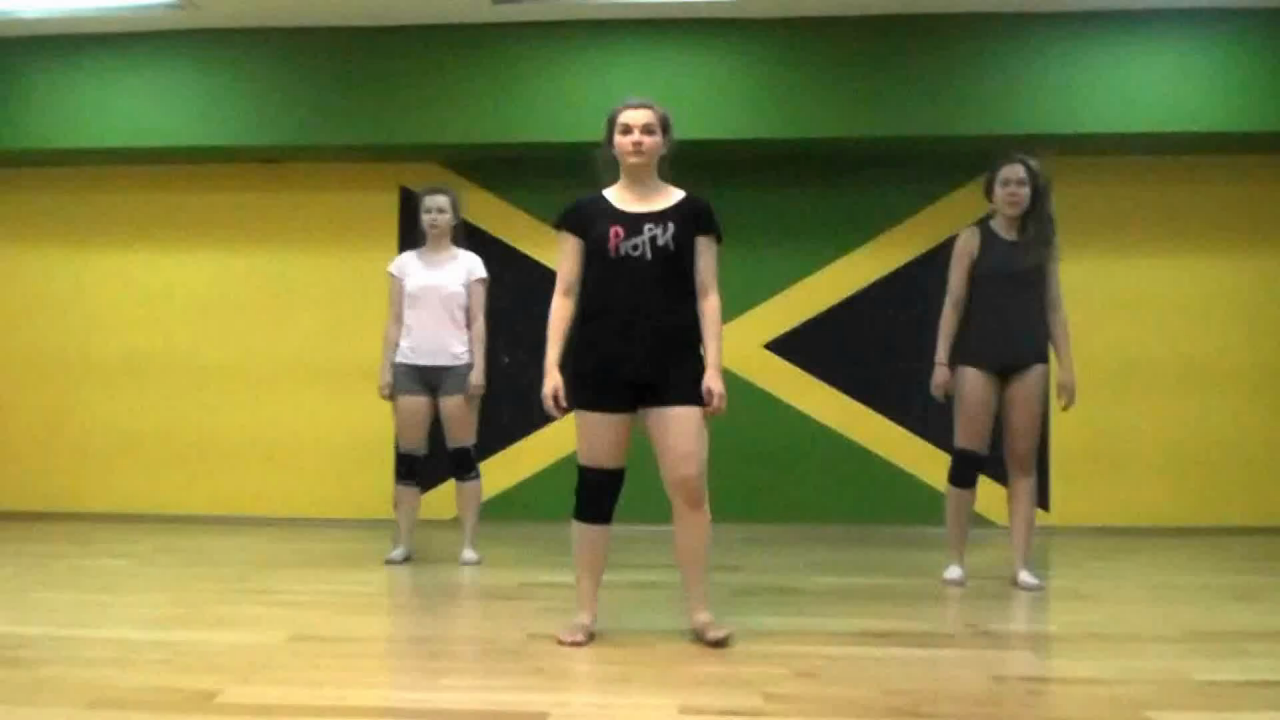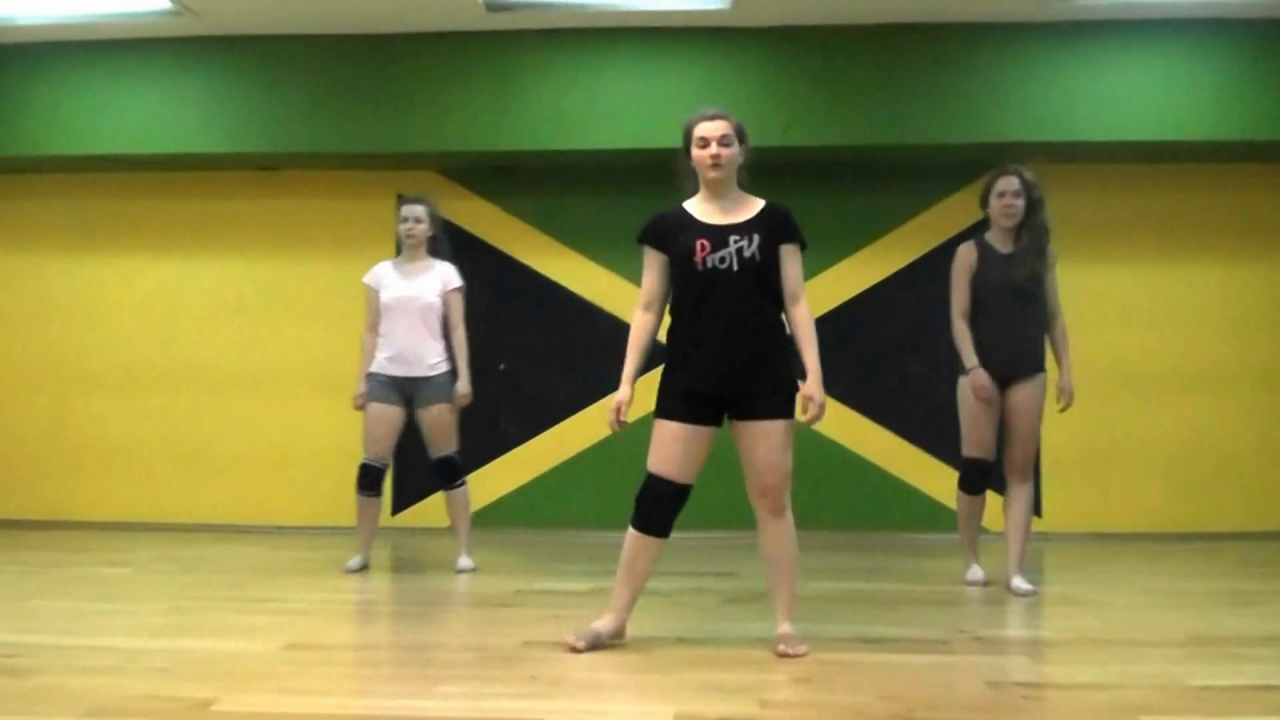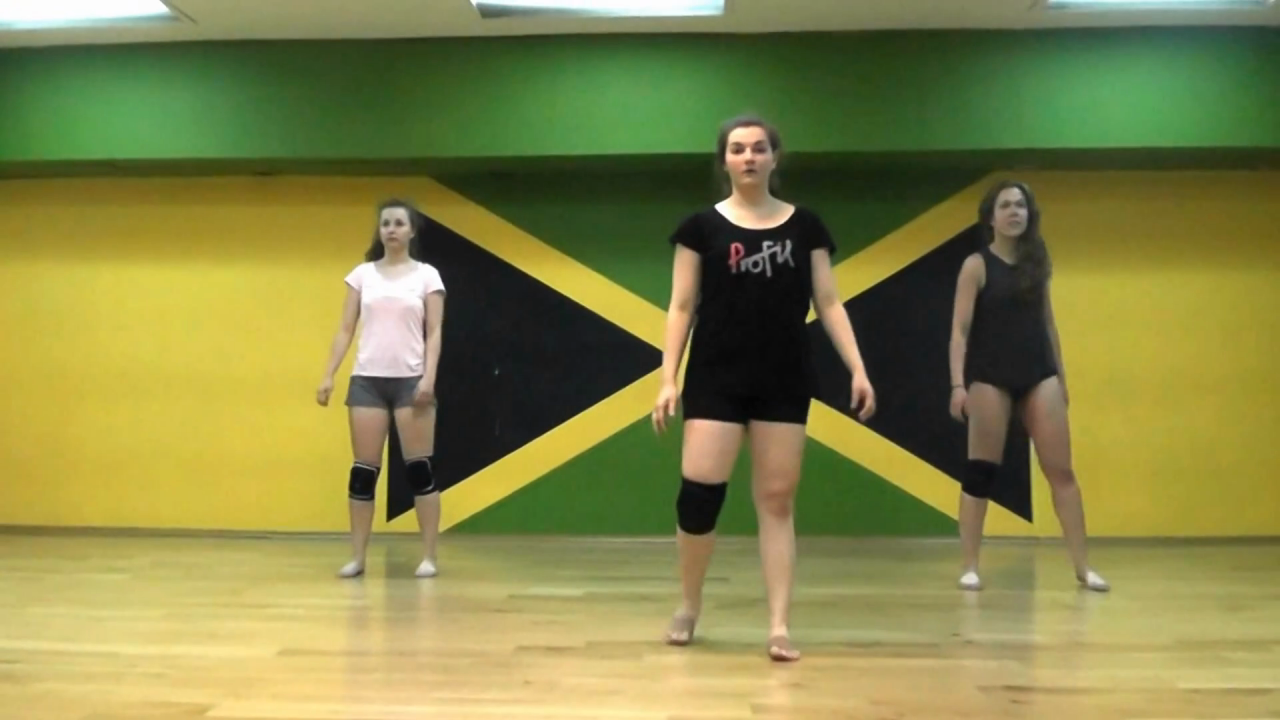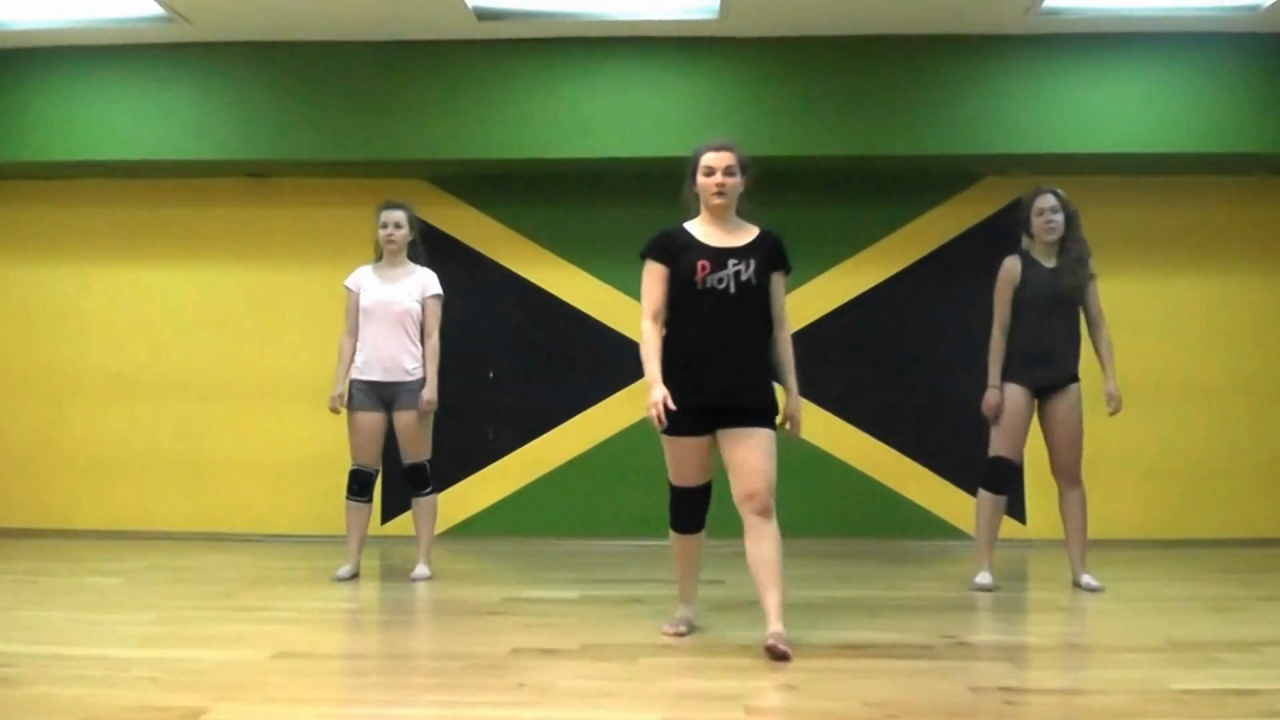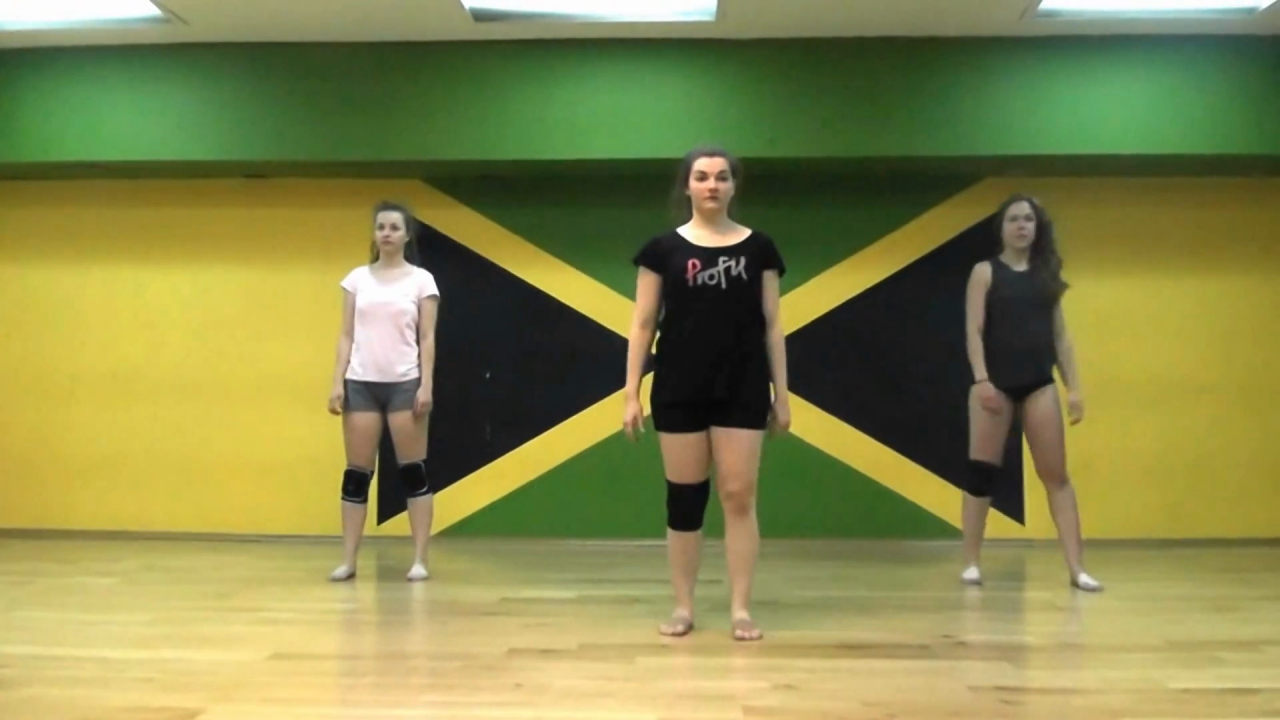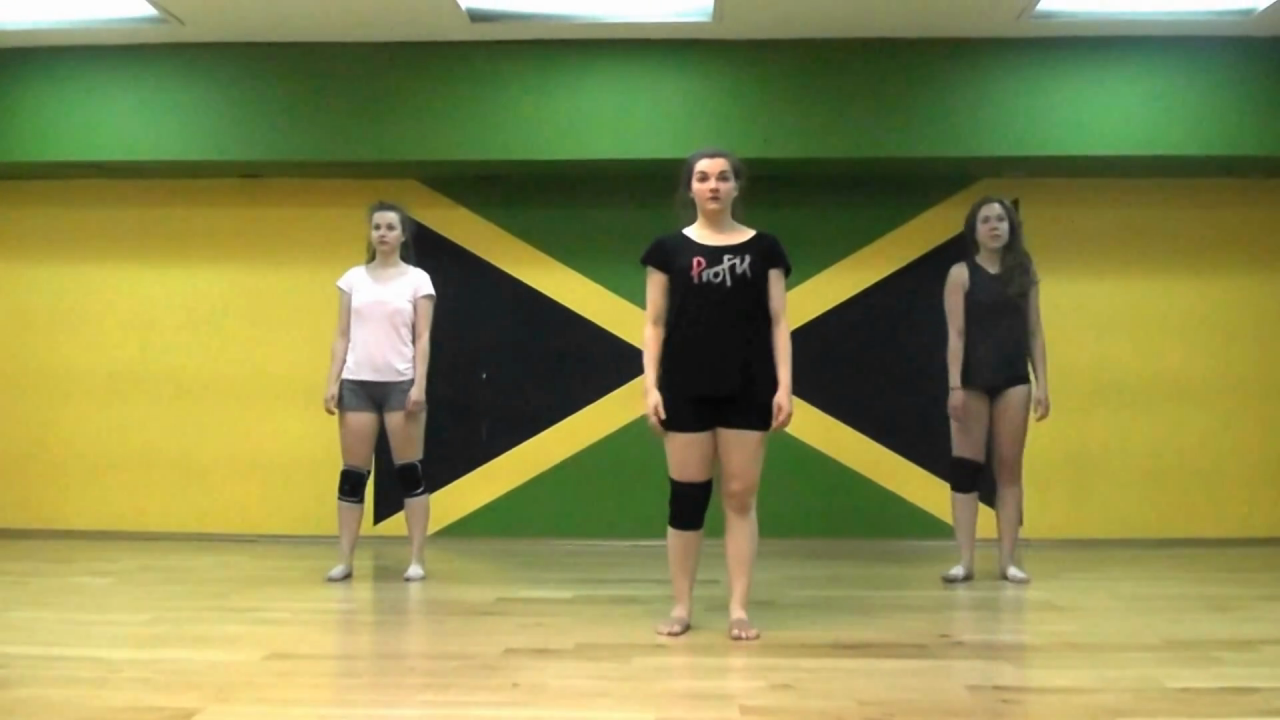
dt=0.4s
person 1, frame 1
left shoulder: (693, 211)
right shoulder: (586, 212)
left elbow: (707, 294)
right elbow: (565, 295)
left wrist: (714, 366)
right wrist: (552, 366)
left hip: (674, 366)
right hip: (599, 367)
left knee: (689, 484)
right knee: (597, 487)
left ankle: (699, 610)
right ankle: (584, 612)
person 1, frame 2
left shoulder: (776, 219)
right shoulder: (669, 226)
left elbow: (796, 302)
right elbow: (649, 309)
left wrist: (813, 373)
right wrist: (626, 382)
left hip: (766, 380)
right hip: (690, 380)
left knee: (772, 498)
right knee: (659, 497)
left ankle: (785, 623)
right ankle: (614, 618)
person 1, frame 3
left shoulder: (805, 225)
right shoulder: (701, 226)
left elbow: (829, 304)
right elbow: (682, 307)
left wrist: (857, 370)
right wrist: (667, 378)
left hip: (784, 382)
right hip: (714, 380)
left knee: (776, 500)
right knee: (700, 492)
left ankle: (779, 626)
right ankle: (688, 605)
person 1, frame 4
left shoulder: (767, 245)
right shoulder: (669, 243)
left elbow: (778, 325)
right elbow: (652, 319)
left wrist: (792, 392)
right wrist: (654, 381)
left hip: (749, 393)
right hip: (685, 392)
left knee: (757, 502)
right knee: (687, 500)
left ankle: (774, 622)
right ankle: (686, 606)
person 1, frame 5
left shoulder: (759, 247)
right shoulder: (663, 248)
left elbow: (772, 324)
right elbow: (643, 325)
left wrist: (782, 390)
right wrist: (631, 393)
left hip: (743, 390)
right hip: (679, 390)
left knee: (739, 497)
right knee: (684, 498)
left ankle: (741, 608)
right ankle: (683, 607)
person 1, frame 6
left shoulder: (764, 247)
right shoulder: (669, 248)
left elbow: (778, 322)
right elbow: (655, 322)
left wrist: (784, 385)
right wrist: (650, 385)
left hip: (748, 389)
right hip: (685, 389)
left knee: (740, 496)
right knee: (687, 496)
left ankle: (739, 608)
right ankle: (681, 606)
person 2, frame 1
left shoulder: (1042, 243)
right shoulder: (972, 239)
left elbow: (1054, 307)
right elbow: (953, 304)
left wrist: (1067, 366)
right wrist: (942, 362)
left hip: (1029, 362)
right hip: (977, 360)
left knee: (1023, 462)
right knee: (967, 458)
left ankle: (1020, 564)
right ankle: (955, 560)
person 2, frame 2
left shoulder: (1039, 251)
right shoulder: (970, 253)
left elbow: (1053, 314)
right elbow: (959, 317)
left wrist: (1065, 370)
right wrist: (972, 367)
left hip: (1028, 371)
right hip: (982, 371)
left knee: (1020, 470)
right knee: (977, 465)
left ankle: (1015, 570)
right ankle: (972, 560)
person 2, frame 3
left shoulder: (1037, 262)
right shoulder: (977, 266)
left elbow: (1047, 322)
right elbow: (961, 330)
left wrist: (1060, 374)
right wrist: (958, 384)
left hip: (1040, 376)
right hip: (991, 378)
left knee: (1060, 470)
right knee: (981, 469)
left ankle: (1083, 567)
right ankle: (970, 566)
person 2, frame 4
left shoulder: (1079, 268)
right shoulder: (1014, 266)
left elbow: (1097, 325)
right elbow: (1000, 329)
left wrist: (1110, 379)
right wrist: (992, 384)
left hip: (1063, 380)
right hip: (1017, 377)
left knee: (1069, 473)
right knee: (1001, 466)
left ankle: (1079, 568)
right ankle: (984, 565)
person 2, frame 5
left shoulder: (1047, 275)
right shoulder: (985, 272)
left elbow: (1059, 336)
right elbow: (974, 332)
left wrist: (1074, 387)
right wrist: (981, 380)
left hip: (1039, 383)
right hip: (995, 381)
left knee: (1056, 474)
right knee: (982, 469)
left ankle: (1076, 568)
right ankle: (972, 562)
person 2, frame 6
left shoulder: (1023, 274)
right shoulder: (961, 273)
left elbow: (1034, 333)
right elbow: (956, 334)
left wrist: (1042, 384)
right wrist: (955, 386)
left hip: (1013, 381)
right hip: (972, 381)
left knee: (1009, 469)
right knee: (965, 466)
left ankle: (1007, 560)
right ankle: (965, 560)
person 3, frame 1
left shoulder: (469, 263)
right shoulder: (404, 263)
left elbow: (477, 320)
right elbow: (395, 320)
left wrist: (479, 367)
right wrist: (386, 369)
left hip: (454, 367)
right hip: (411, 367)
left knee: (462, 455)
right knee: (409, 456)
left ankle: (468, 543)
right ankle: (403, 542)
person 3, frame 2
left shoulder: (445, 273)
right shoulder: (380, 273)
left elbow: (456, 329)
right elbow: (370, 332)
left wrist: (463, 377)
right wrist: (361, 380)
left hip: (432, 377)
right hip: (386, 378)
left knee: (447, 463)
right knee: (372, 466)
left ankle: (463, 550)
right ankle: (363, 551)
person 3, frame 3
left shoulder: (427, 275)
right shoulder: (362, 274)
left elbow: (434, 332)
right elbow: (346, 330)
left wrist: (429, 377)
right wrist: (328, 375)
left hip: (410, 380)
right hip: (368, 379)
left knee: (419, 467)
right knee: (364, 469)
left ankle: (429, 556)
right ankle: (357, 556)
person 3, frame 4
left shoulder: (425, 279)
right shoulder: (360, 277)
left elbow: (431, 338)
right elbow: (350, 334)
left wrist: (431, 385)
right wrist: (339, 382)
left hip: (409, 383)
right hip: (366, 383)
left knee: (417, 471)
right knee: (362, 472)
left ankle: (423, 559)
right ankle: (352, 559)
person 3, frame 5
left shoulder: (421, 280)
right shoulder: (357, 278)
left elbow: (427, 338)
right elbow: (346, 335)
left wrist: (426, 385)
right wrist: (337, 382)
left hip: (404, 384)
right hip: (361, 384)
left knee: (412, 471)
right knee: (356, 472)
left ankle: (419, 559)
right ankle: (348, 559)
person 3, frame 6
left shoulder: (417, 279)
right shoulder: (353, 278)
left elbow: (422, 338)
right elbow: (342, 335)
left wrist: (419, 385)
right wrist: (332, 382)
left hip: (400, 383)
right hip: (357, 383)
left knee: (409, 471)
right knee: (353, 473)
left ankle: (416, 559)
right ankle: (345, 559)
